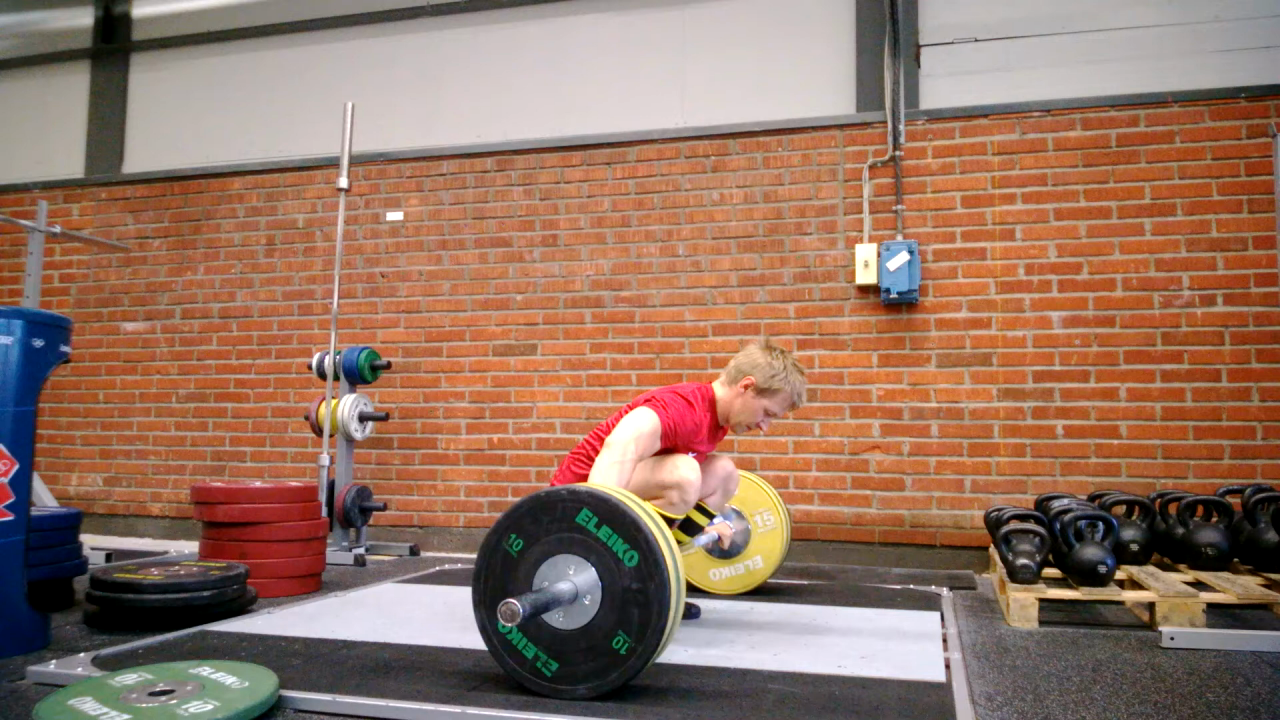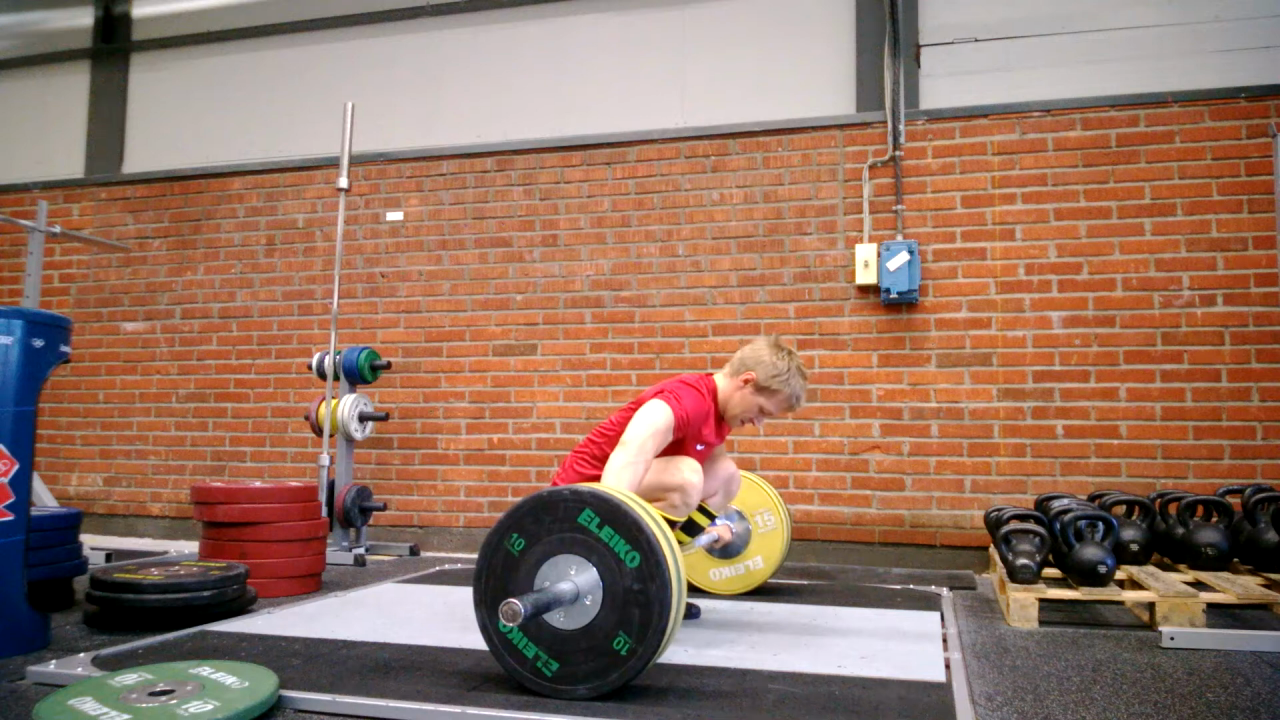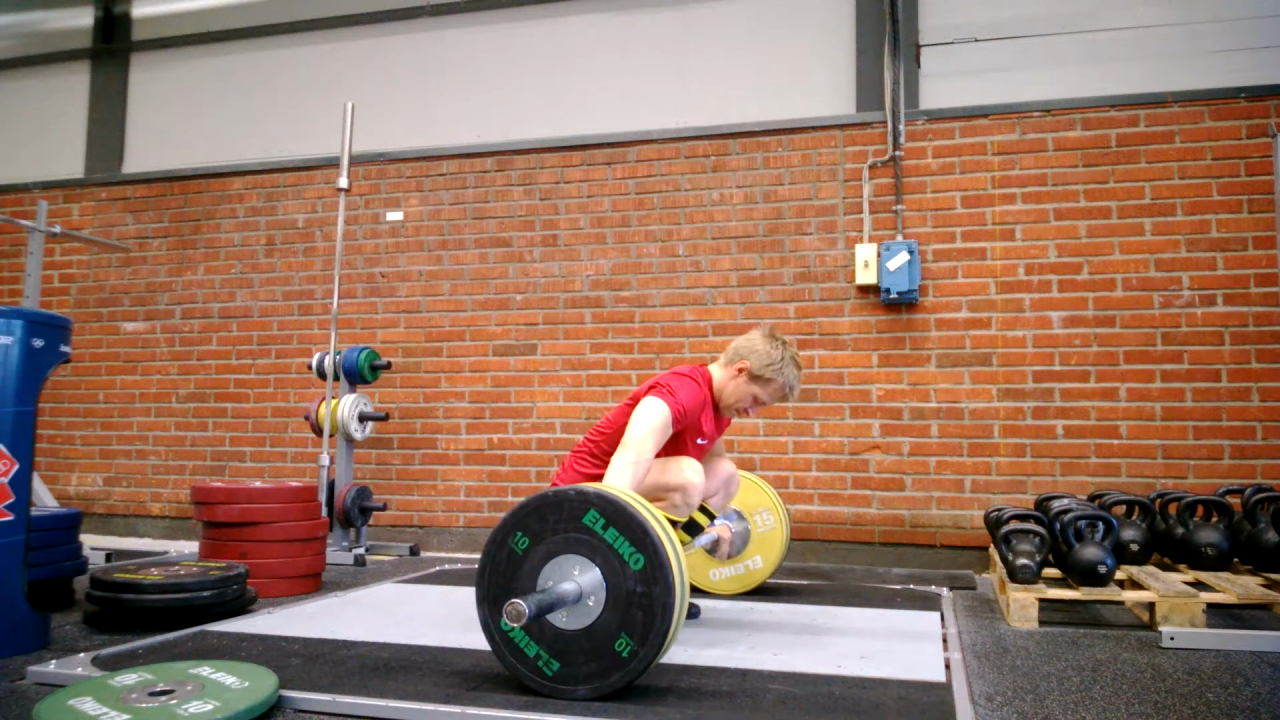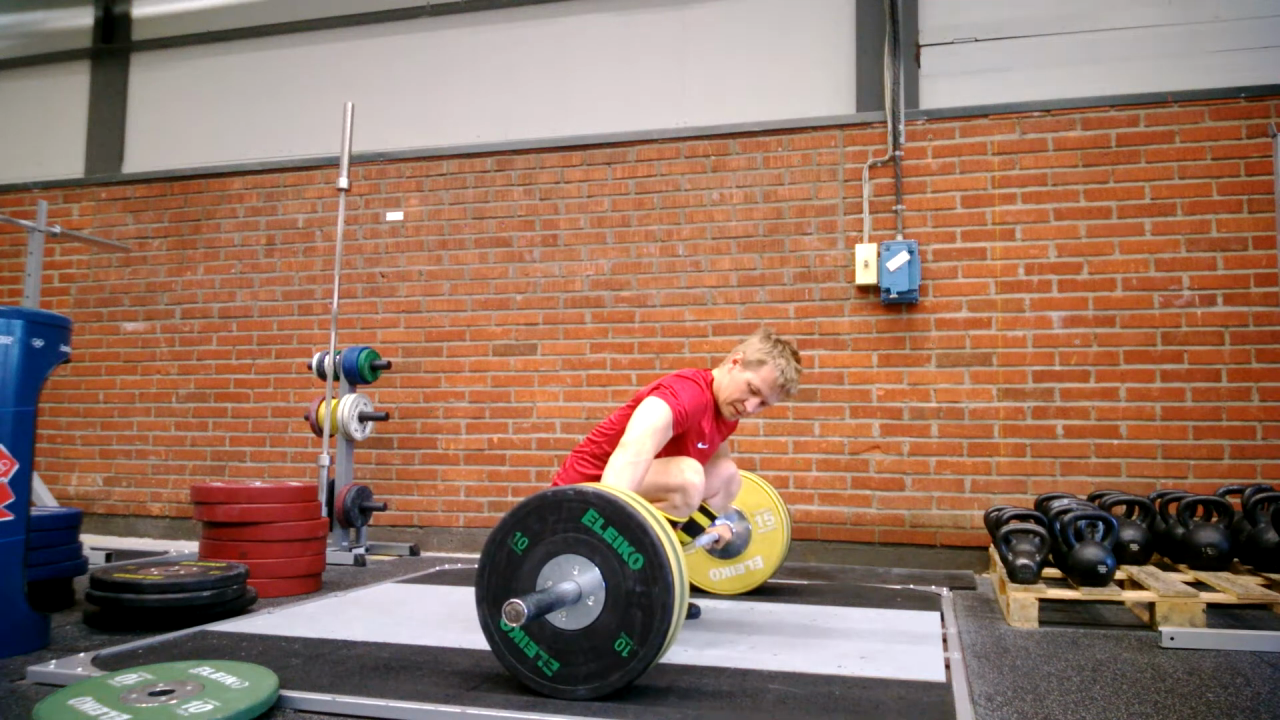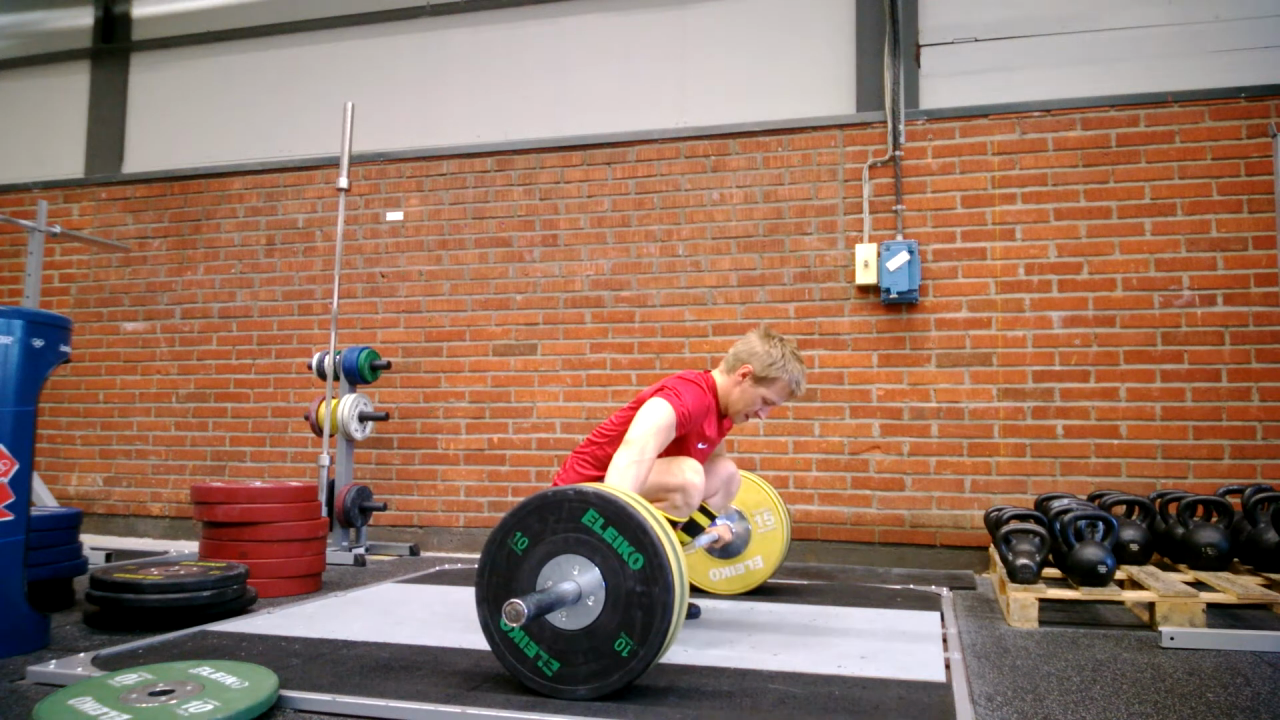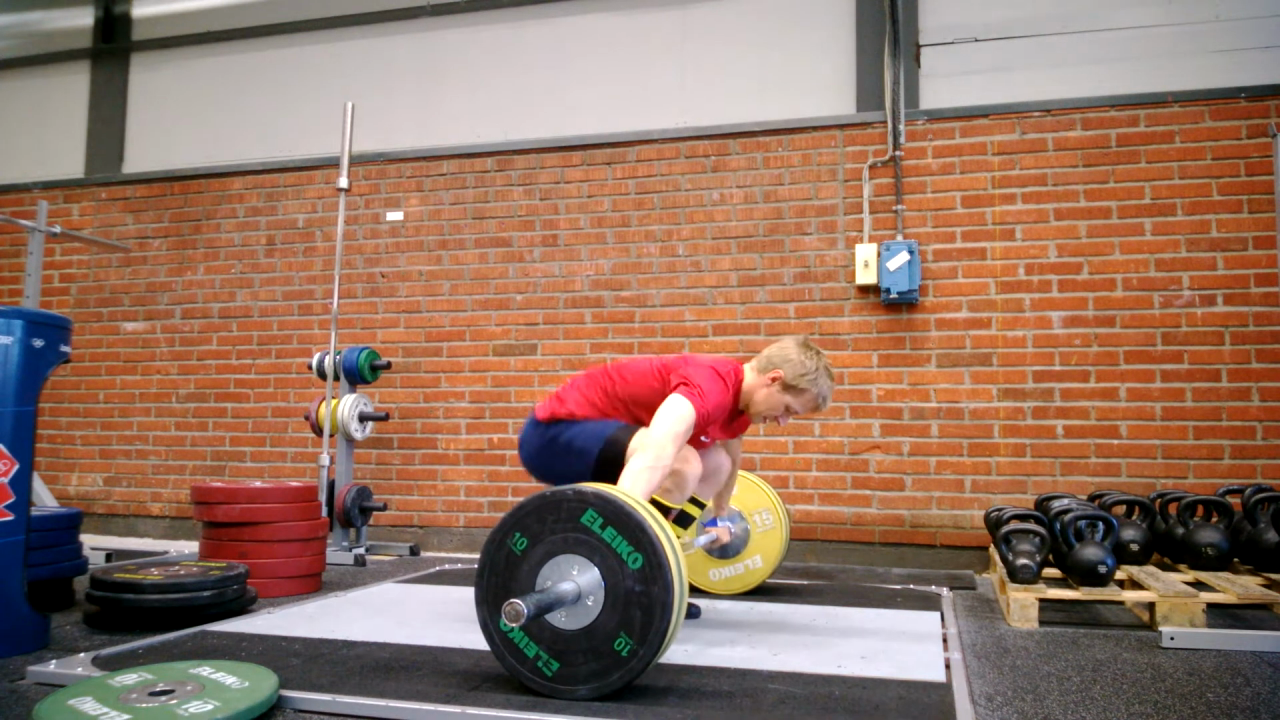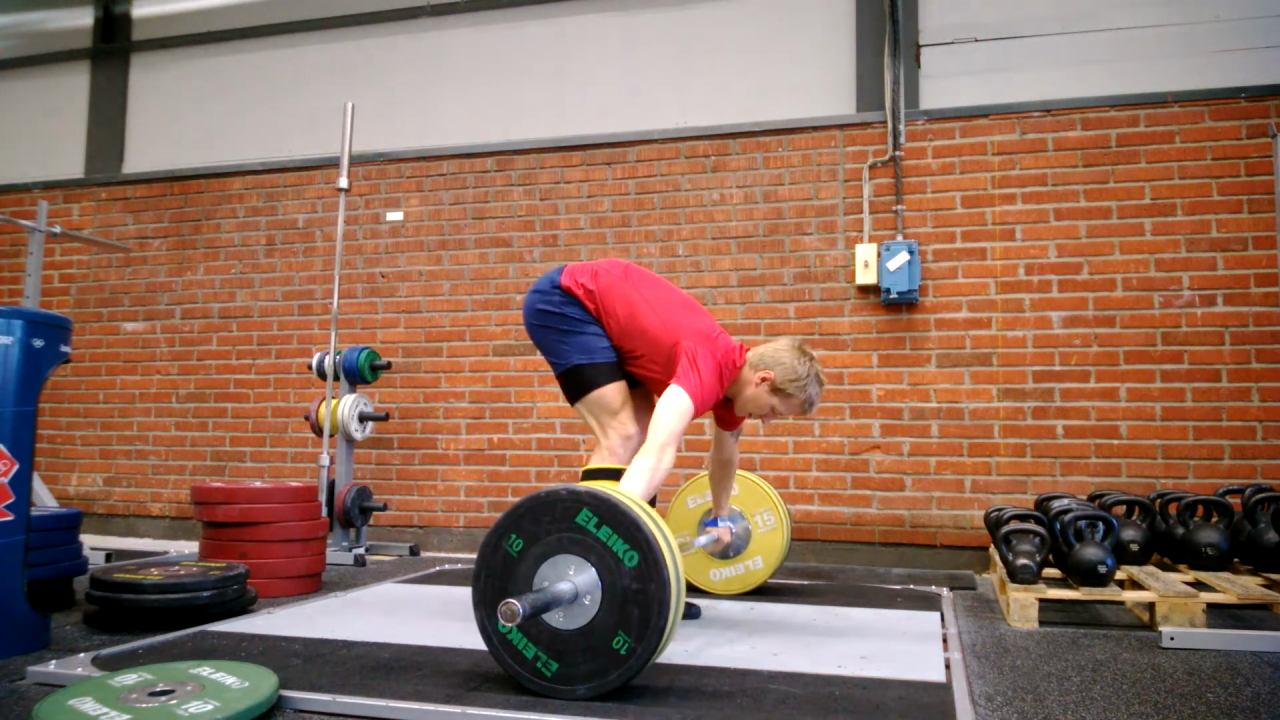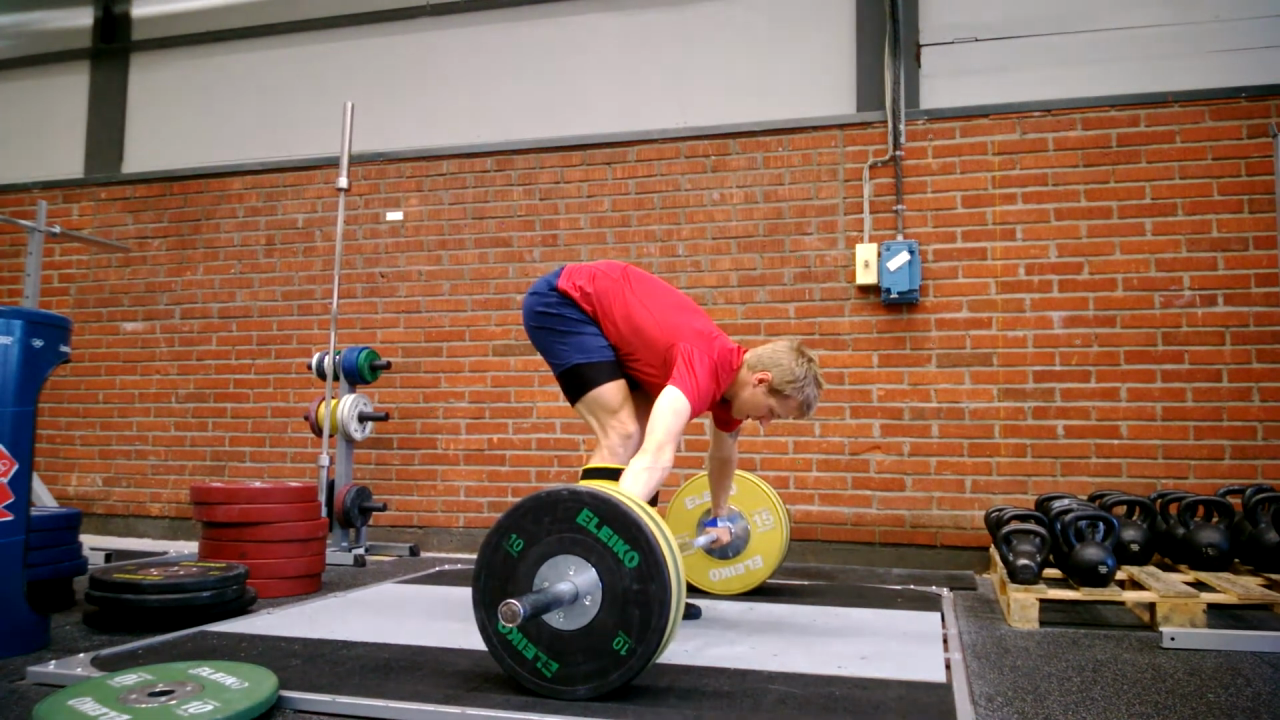
dt=0.7s
person 1, frame 1
left shoulder: (717, 409)
right shoulder: (683, 408)
right elbow: (618, 448)
left wrist: (707, 522)
left knee: (723, 473)
right knee: (682, 474)
person 1, frame 2
left shoulder: (719, 405)
right shoulder: (690, 398)
left elbow: (710, 456)
right elbow: (631, 449)
left wrist: (710, 520)
left knee: (726, 474)
right knee: (685, 477)
person 1, frame 3
left shoulder: (718, 398)
right shoulder: (683, 391)
left elbow: (712, 458)
right elbow: (632, 453)
left wrist: (712, 521)
left knee: (725, 474)
right knee: (686, 476)
person 1, frame 4
left shoulder: (726, 406)
right shoulder: (685, 394)
left elbow: (716, 457)
right elbow: (631, 454)
left wrist: (713, 520)
left knee: (727, 476)
right knee: (686, 477)
person 1, frame 5
left shoulder: (721, 403)
right shoulder: (686, 397)
left elbow: (712, 454)
right elbow: (633, 455)
left wrist: (711, 520)
left knee: (726, 475)
right knee: (686, 477)
person 1, frame 6
left shoulder: (740, 395)
right shoulder: (711, 386)
left elbow: (731, 456)
right elbow: (651, 459)
left wrist: (718, 518)
left hip: (580, 442)
right hip: (556, 431)
left knee: (718, 463)
right knee: (683, 466)
person 1, frame 7
left shoulder: (735, 375)
right shoulder: (708, 371)
left elbow: (725, 454)
right elbow: (659, 454)
left wrist: (720, 518)
left hip: (595, 305)
right hip: (564, 299)
left knee: (643, 434)
right knee: (621, 435)
person 1, frame 8
left shoulder: (734, 376)
right shoulder: (705, 372)
left elbow: (723, 454)
right elbow: (655, 458)
left wrist: (719, 517)
left hip: (602, 308)
right hip: (564, 301)
left knee: (644, 436)
right knee: (623, 435)
